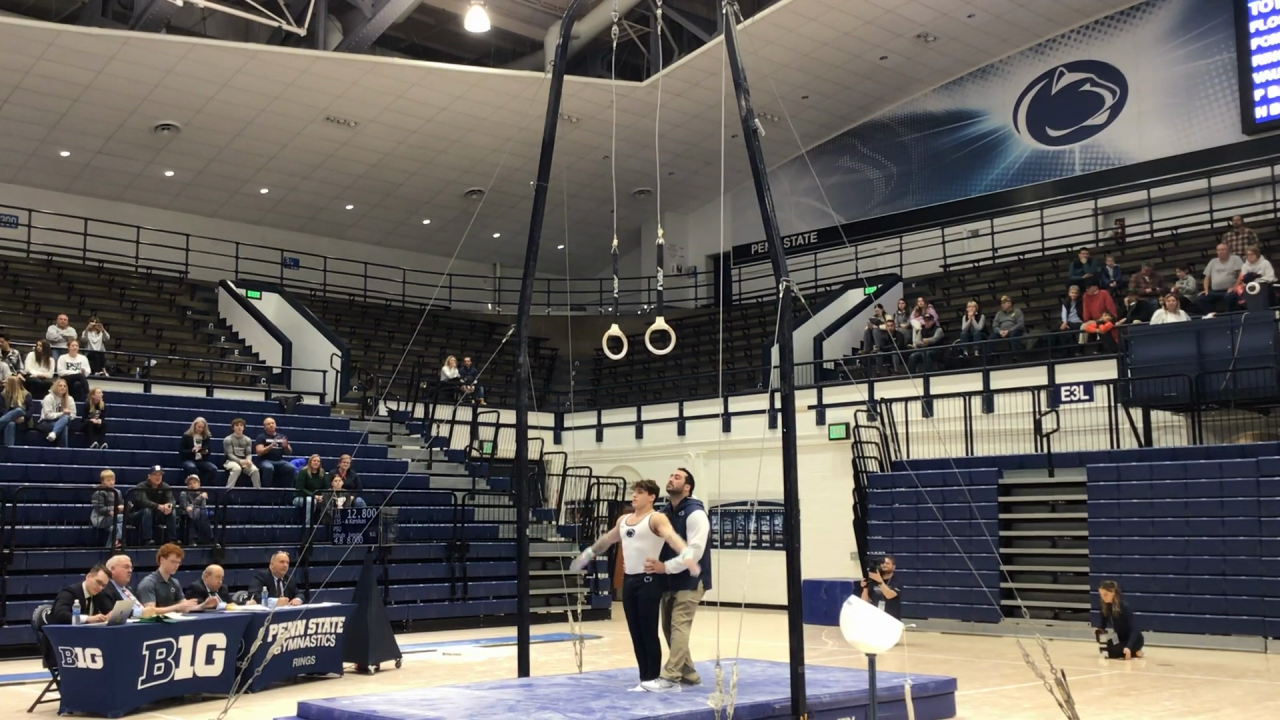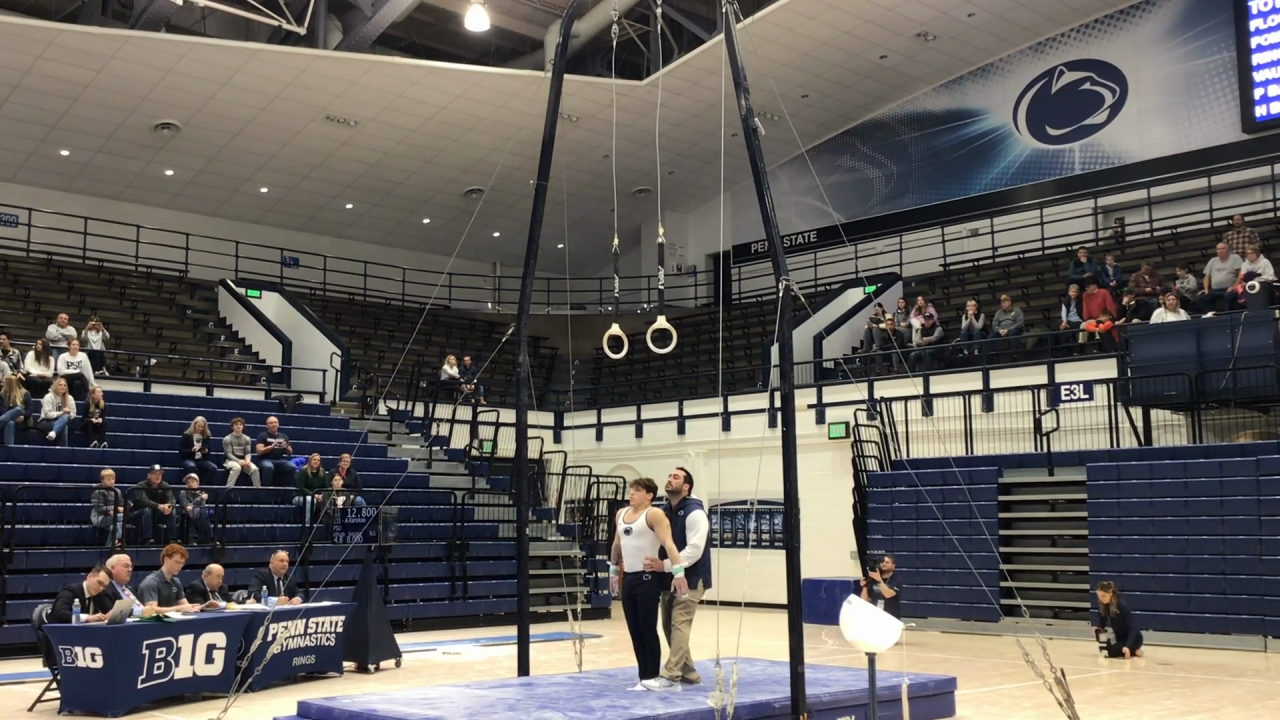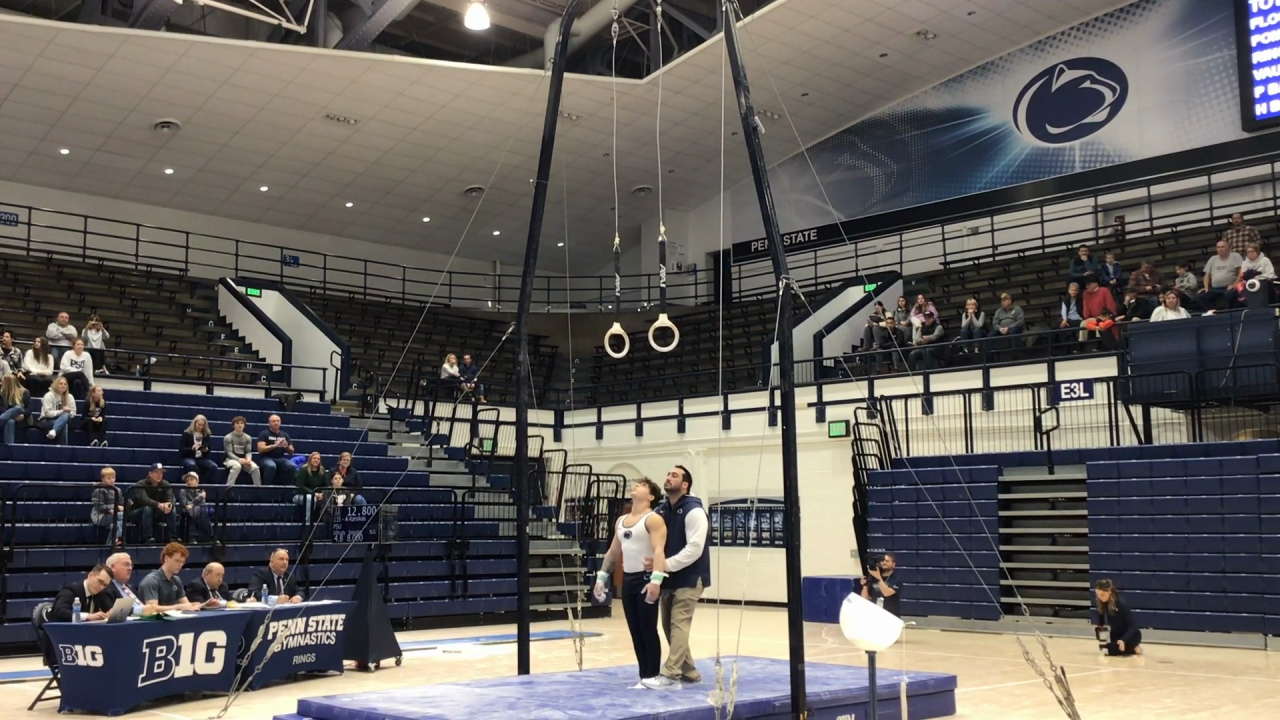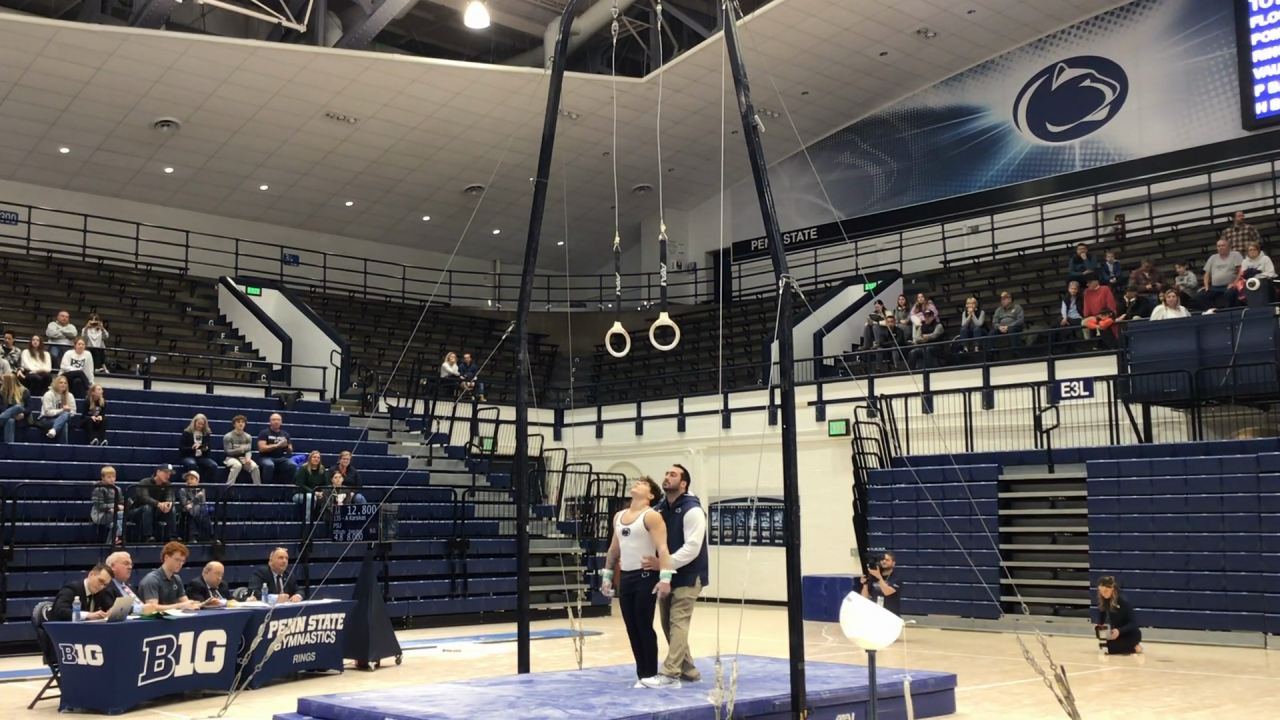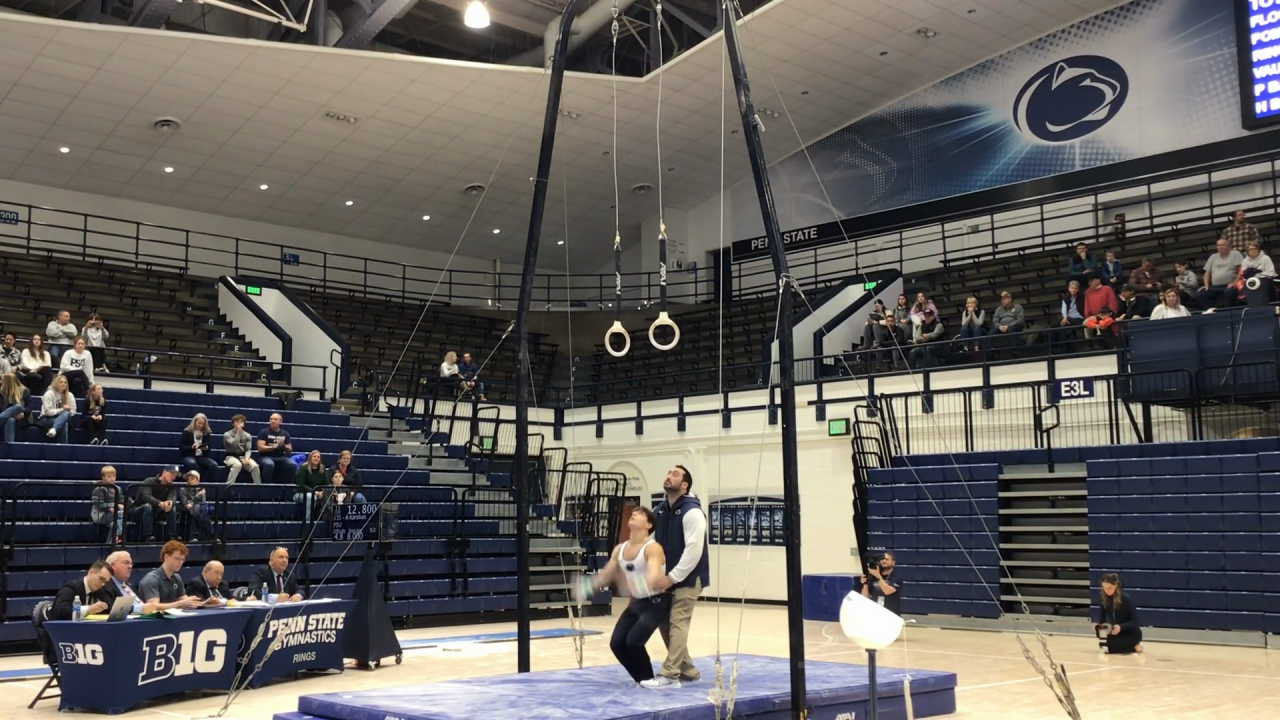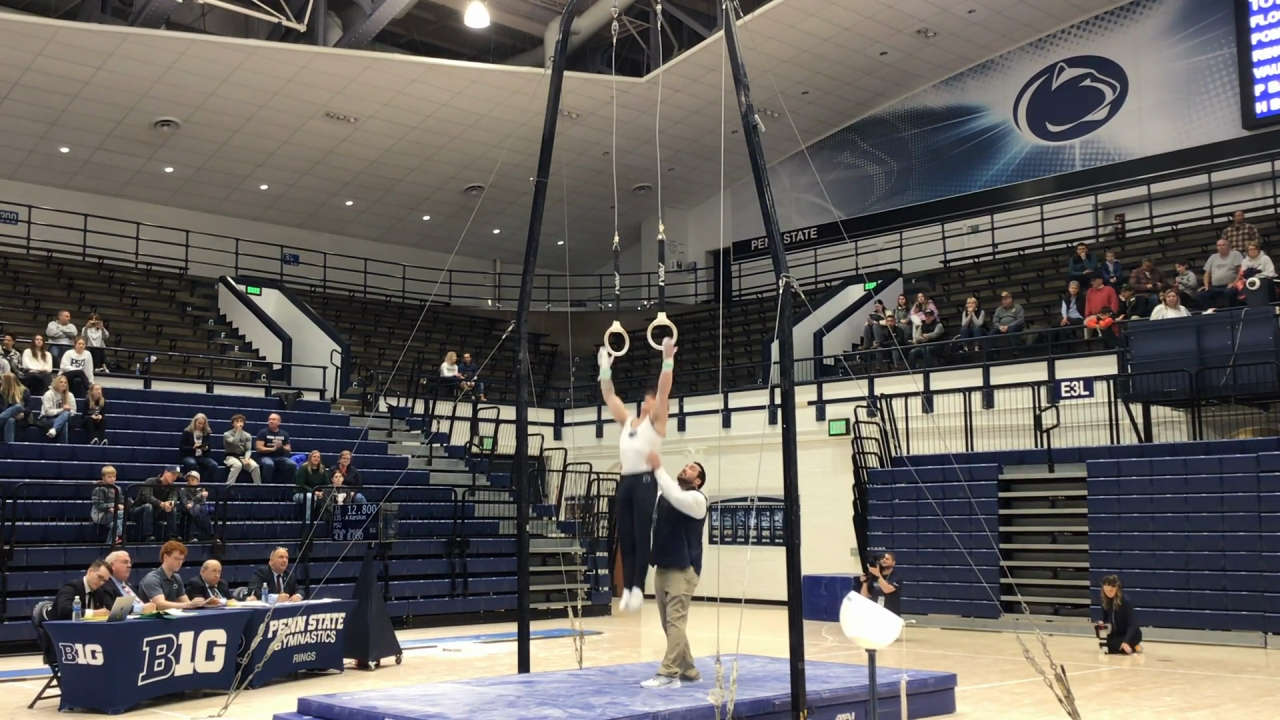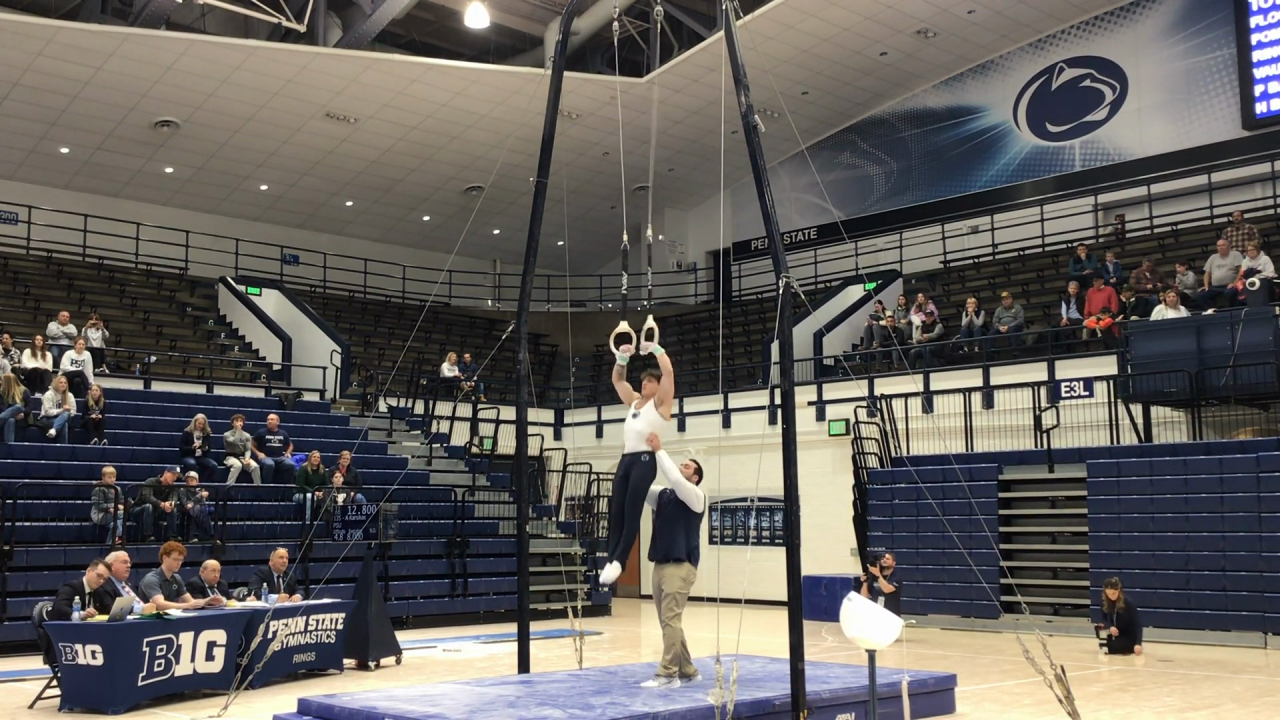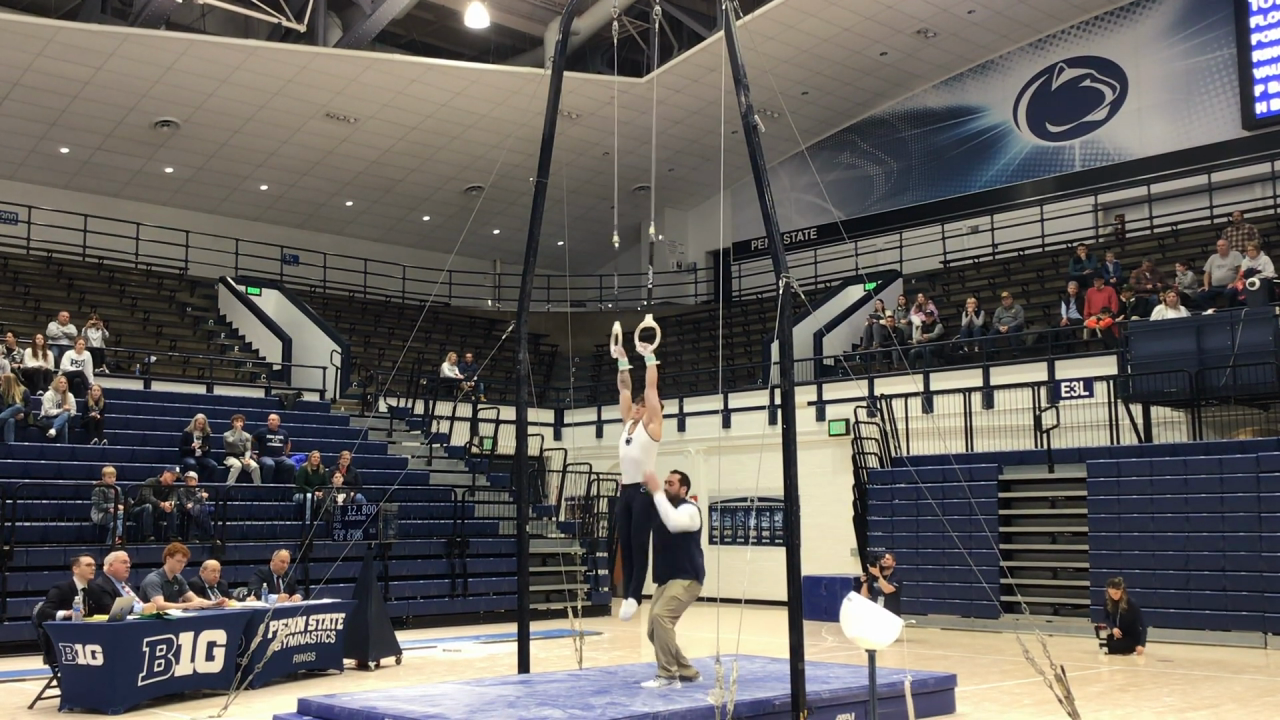
dt=0.4s
person 1, frame 1
left shoulder: (656, 519)
right shoulder: (624, 520)
left elbow: (672, 536)
right elbow: (608, 538)
left wrist: (687, 555)
right wrist: (587, 554)
left hip: (648, 580)
right hip: (629, 580)
left knee: (648, 632)
right knee: (635, 633)
left ankle: (652, 679)
right ankle: (644, 679)
person 1, frame 2
left shoulder: (654, 515)
right shoulder: (621, 514)
left elbow: (668, 544)
left wrist: (678, 573)
right wrist: (614, 571)
left hip: (647, 578)
right hip: (628, 578)
left knee: (648, 630)
right knee: (634, 631)
left ankle: (652, 677)
right ankle: (644, 678)
person 1, frame 3
left shoulder: (653, 520)
right shoulder: (621, 521)
left elbow: (658, 551)
right elbow: (613, 552)
left wrist: (656, 580)
right wrist: (601, 578)
left hip: (645, 579)
right hip: (628, 580)
left knee: (648, 630)
right knee: (635, 632)
left ankle: (652, 677)
right ankle: (644, 676)
person 1, frame 4
left shoulder: (651, 516)
right shoulder: (619, 516)
left elbow: (662, 548)
right elbow: (614, 549)
left wrist: (665, 578)
right wrist: (607, 575)
left hip: (645, 577)
right hip: (625, 577)
left knee: (644, 628)
right knee: (632, 630)
left ankle: (651, 676)
right ankle: (643, 675)
person 1, frame 5
left shoulder: (652, 548)
right shoulder: (620, 549)
left elbow: (655, 573)
right elbow: (606, 574)
left wrist: (642, 583)
right wrist: (589, 586)
left hip: (656, 603)
right hip: (636, 603)
left knee: (634, 641)
right knee: (617, 643)
left ankle: (648, 678)
right ankle: (642, 677)
person 1, frame 6
left shoulder: (657, 420)
right shoulder: (627, 420)
left elbow: (663, 390)
right elbow: (609, 396)
left wrist: (668, 360)
right wrist: (605, 368)
left hip: (645, 481)
right hip: (625, 482)
left knee: (641, 533)
right knee: (625, 537)
left ankle: (638, 586)
right ankle: (629, 586)
person 1, frame 7
left shoulder: (661, 402)
right shoulder: (634, 401)
left elbow: (668, 372)
right elbow: (617, 380)
left wrist: (655, 349)
right wrist: (622, 357)
left hip: (644, 460)
right hip: (626, 461)
left knee: (632, 513)
right knee: (616, 513)
left ankle: (618, 561)
right ankle: (610, 560)
person 1, frame 8
left shoulder: (651, 424)
right shoulder: (629, 422)
left elbow: (651, 388)
right elbow: (624, 388)
left wrist: (649, 357)
right wrist: (622, 361)
left hip: (643, 491)
right hip: (625, 492)
left knee: (639, 545)
right knee: (625, 546)
left ankle: (633, 596)
right ankle: (627, 595)
person 2, frame 1
left shoulder: (695, 513)
right shoulder: (664, 513)
left elbow: (695, 552)
left wrist: (665, 567)
right wrist: (645, 562)
left hip: (690, 580)
right hip: (670, 581)
left knee: (679, 627)
right knee: (669, 628)
left ankle: (670, 677)
right ankle: (688, 675)
person 2, frame 2
left shoulder: (694, 513)
right shoulder: (663, 512)
left elbow: (694, 550)
left wrist: (665, 565)
right wrist: (647, 560)
left hip: (689, 580)
left knee: (679, 626)
right knee: (670, 627)
left ankle: (670, 676)
right ankle: (688, 673)
person 2, frame 3
left shoulder: (694, 511)
right shoulder: (661, 511)
left elbow: (695, 549)
left wrist: (665, 565)
right wrist: (644, 560)
left hip: (688, 578)
right hip: (668, 579)
left knee: (679, 625)
right knee: (670, 626)
left ankle: (670, 675)
right ankle: (688, 671)
person 2, frame 4
left shoulder: (692, 510)
right shoulder: (659, 509)
left elbow: (692, 548)
left wrist: (663, 563)
right wrist: (645, 559)
left hip: (687, 577)
left knee: (678, 624)
right knee: (669, 626)
left ankle: (670, 674)
right ankle: (688, 670)
person 2, frame 5
left shoulder: (691, 512)
right shoulder: (660, 510)
left elbow: (694, 550)
right elbow: (655, 543)
left wrist: (672, 577)
left hip: (688, 578)
right hip: (669, 578)
left knee: (678, 624)
right knee: (666, 625)
left ankle: (669, 675)
right ankle: (687, 670)
person 2, frame 6
left shoulder: (695, 499)
right shoulder: (664, 495)
left elbow: (678, 497)
left wrist: (658, 469)
left hip: (683, 569)
right hip: (662, 567)
left knee: (675, 621)
right knee: (670, 623)
left ankle: (668, 674)
right ankle: (688, 670)
person 2, frame 7
left shoulder: (695, 495)
right shoulder: (662, 495)
left elbow: (675, 480)
left wrist: (659, 451)
left hip: (680, 565)
right hip: (661, 564)
left knee: (671, 620)
right knee: (668, 622)
left ankle: (667, 674)
right ankle: (687, 670)
person 2, frame 8
left shoulder: (689, 511)
right shoulder: (659, 511)
left elbow: (674, 523)
left wrist: (656, 493)
left hip: (686, 579)
right hip: (665, 579)
left knee: (661, 617)
right knee: (655, 630)
left ankle: (667, 675)
right ankle: (686, 671)
